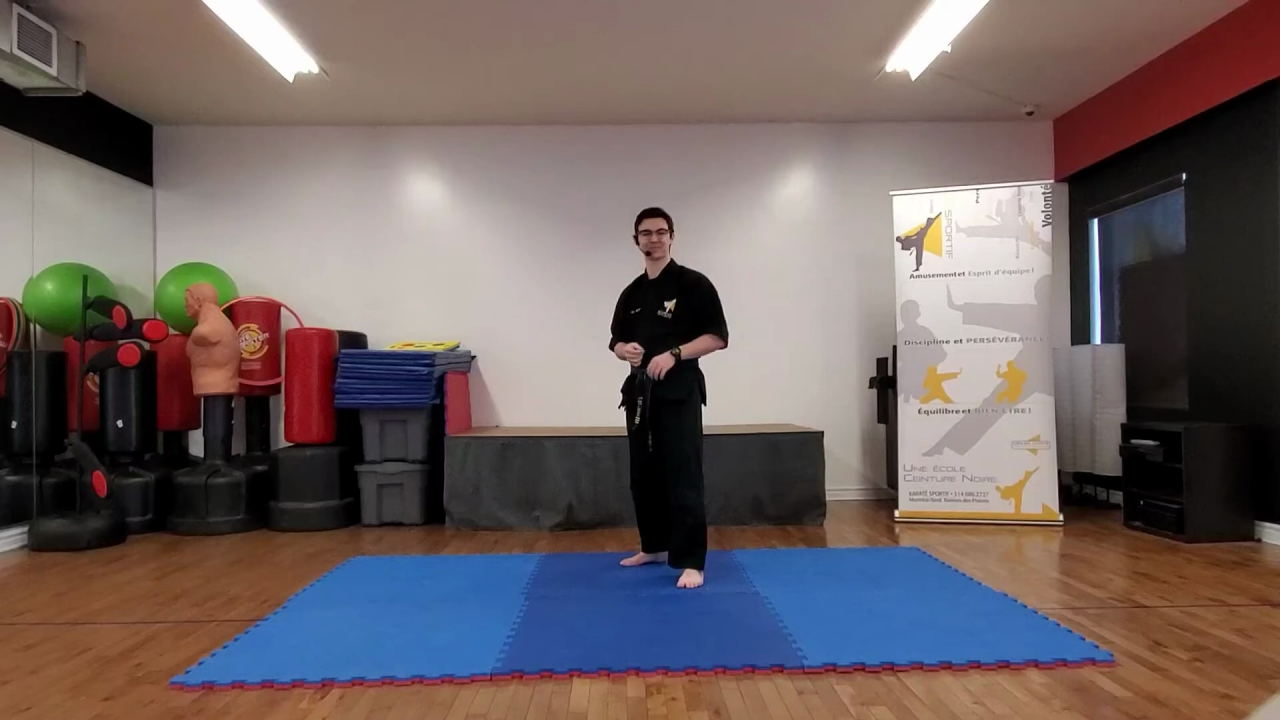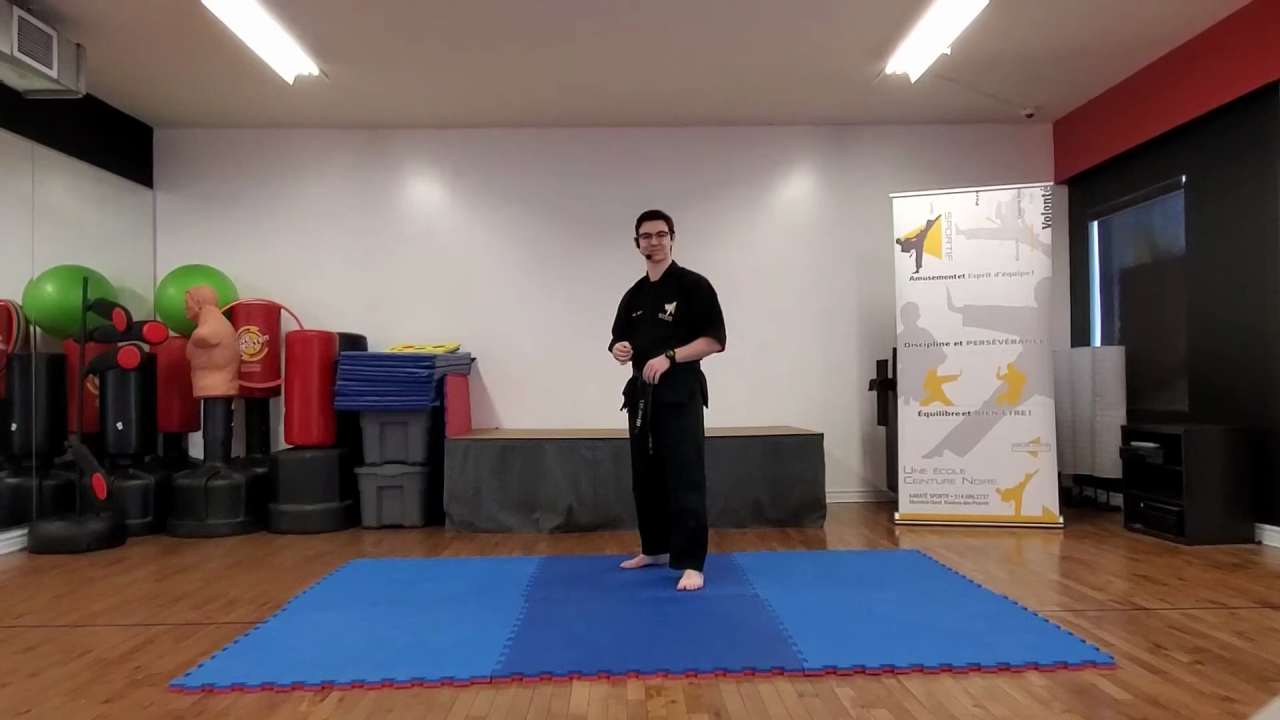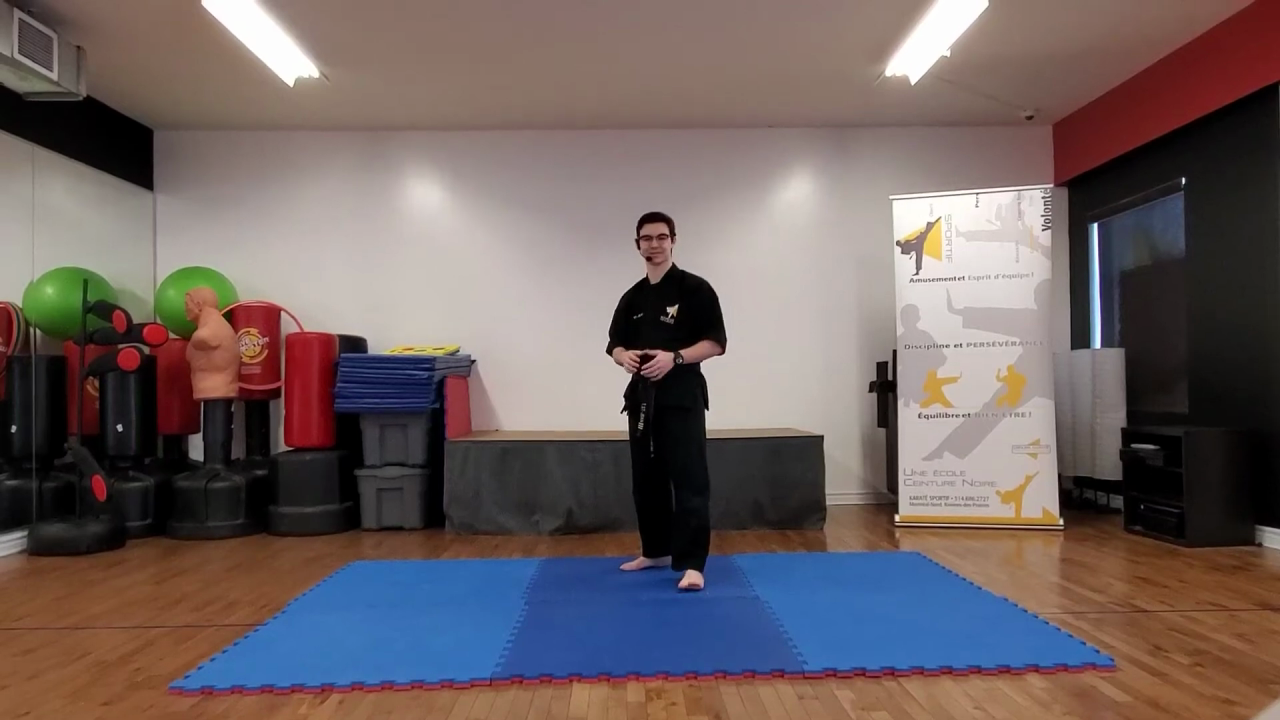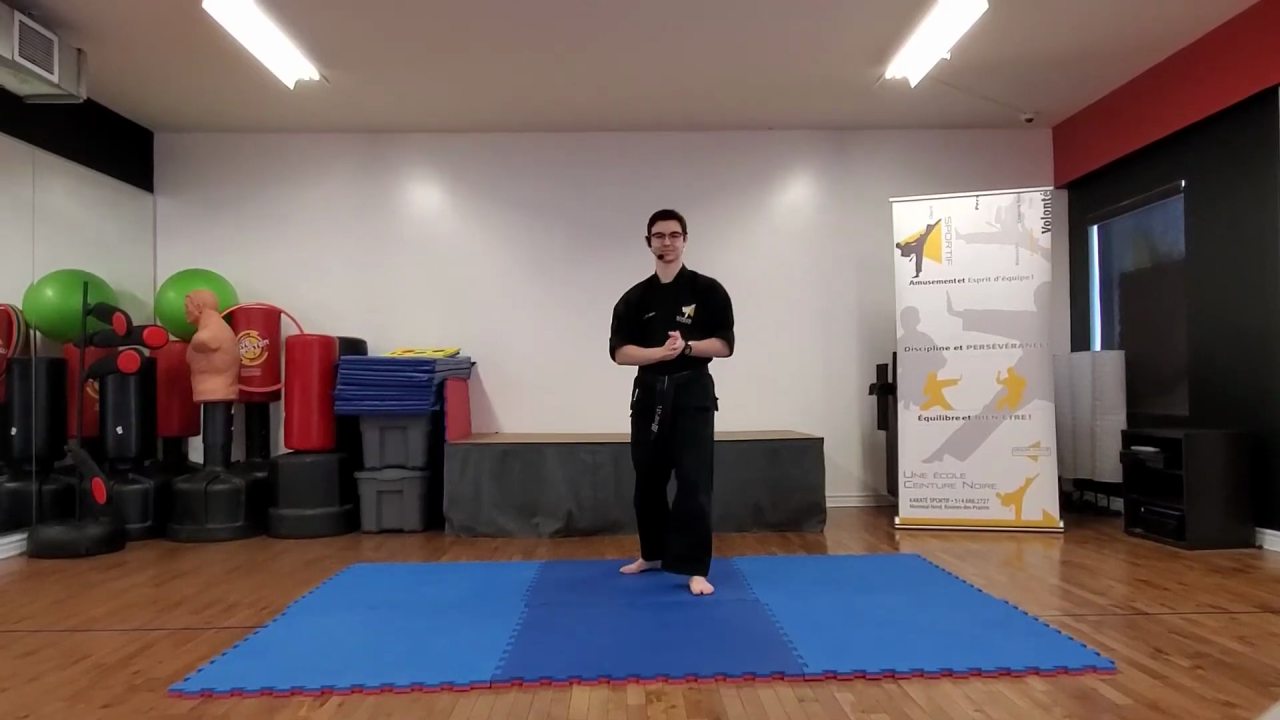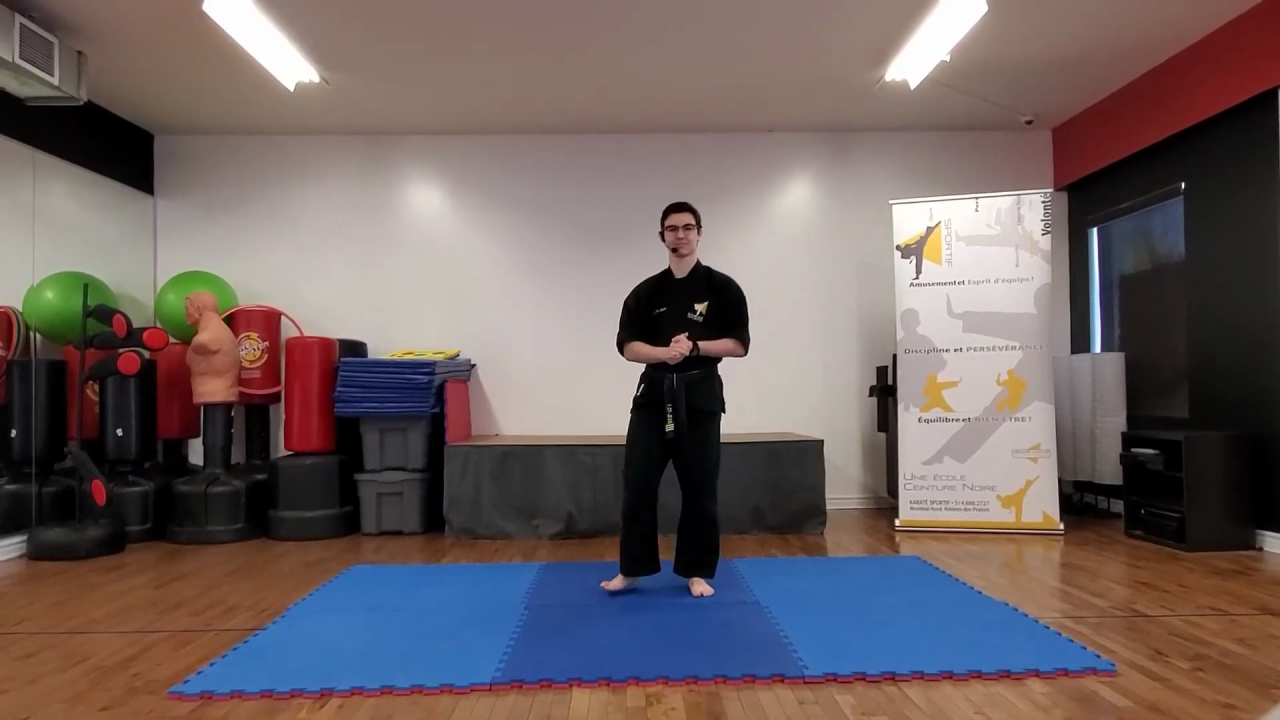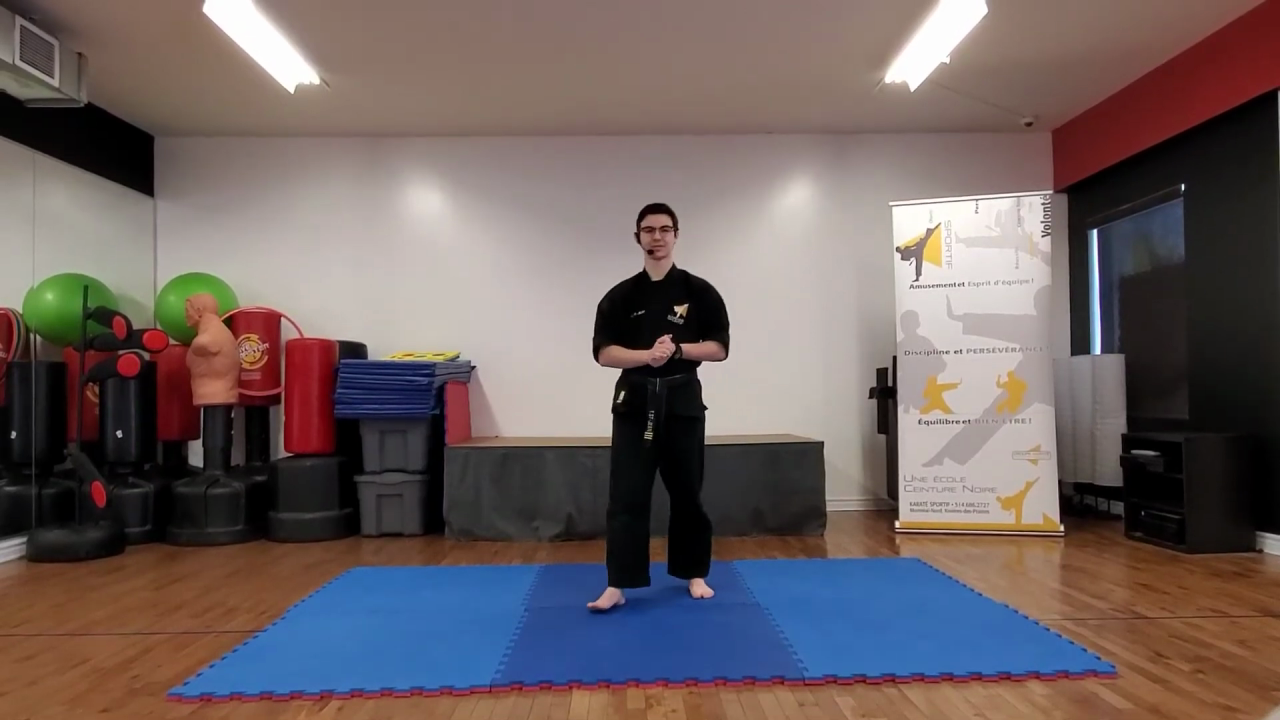
dt=0.4s
person 1, frame 1
left shoulder: (693, 284)
right shoulder: (632, 293)
left elbow: (718, 337)
right elbow: (618, 340)
left wrist: (674, 354)
right wrist: (626, 350)
left hip: (679, 389)
right hip: (640, 390)
left knee: (683, 476)
right knee: (644, 475)
left ankle: (691, 562)
right ankle: (654, 545)
person 1, frame 2
left shoulder: (693, 286)
right shoulder: (634, 295)
left elbow: (715, 340)
right elbow: (621, 338)
left wrist: (669, 357)
right wrist: (619, 349)
left hip: (680, 391)
right hip: (642, 392)
left knee: (685, 477)
right knee: (646, 476)
left ankle: (691, 563)
right ankle: (655, 548)
person 1, frame 3
left shoulder: (694, 289)
right shoulder: (632, 298)
left elbow: (716, 343)
right elbow: (616, 345)
left wrist: (675, 358)
right wrist: (627, 357)
left hip: (682, 393)
right hip: (643, 395)
left knee: (689, 477)
right knee: (647, 479)
left ankle: (692, 564)
right ankle: (656, 550)
person 1, frame 4
left shoulder: (707, 290)
right shoulder: (635, 298)
left elbow: (724, 345)
right elbow: (620, 351)
left wrist: (686, 346)
right wrist: (658, 352)
left hip: (692, 393)
right hip: (649, 394)
left knee: (694, 483)
right knee: (648, 481)
left ankle: (694, 568)
right ankle: (654, 552)
person 1, frame 5
left shoulder: (721, 287)
right shoulder: (645, 292)
left elbow: (739, 345)
right elbow: (627, 346)
left wrist: (693, 347)
right wrist: (666, 352)
left hip: (700, 394)
right hip: (654, 393)
left knee: (699, 488)
right knee: (638, 483)
left ankle: (697, 571)
right ankle: (630, 569)
person 1, frame 6
left shoulder: (699, 291)
right shoulder: (621, 296)
left elbow: (719, 348)
right elbow: (604, 353)
left wrist: (676, 350)
right wrist: (648, 354)
left hip: (682, 399)
right hip: (634, 401)
left knee: (687, 492)
right knee: (627, 495)
left ankle: (694, 572)
right ankle: (618, 585)
